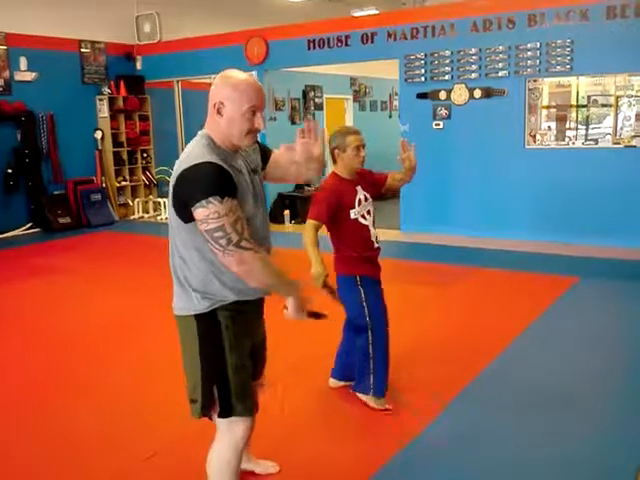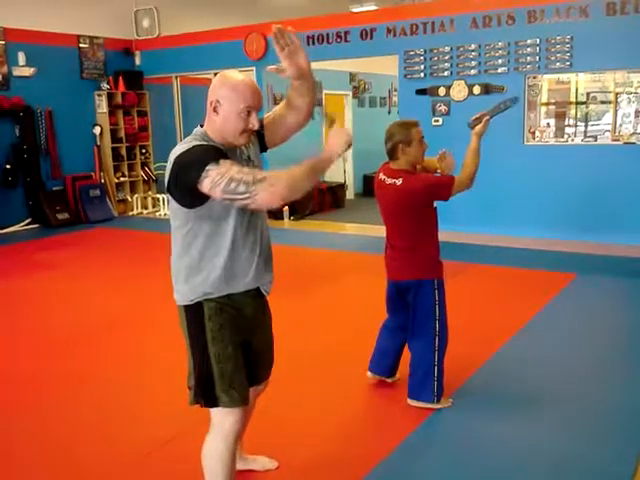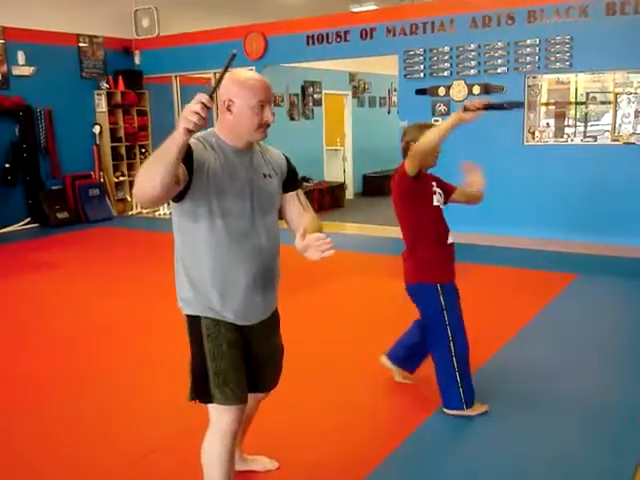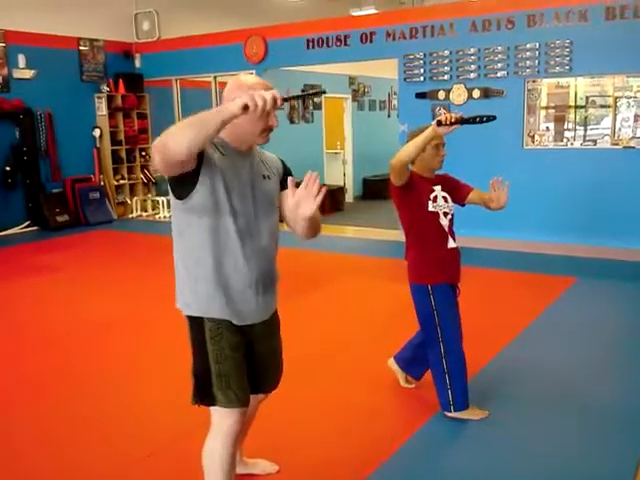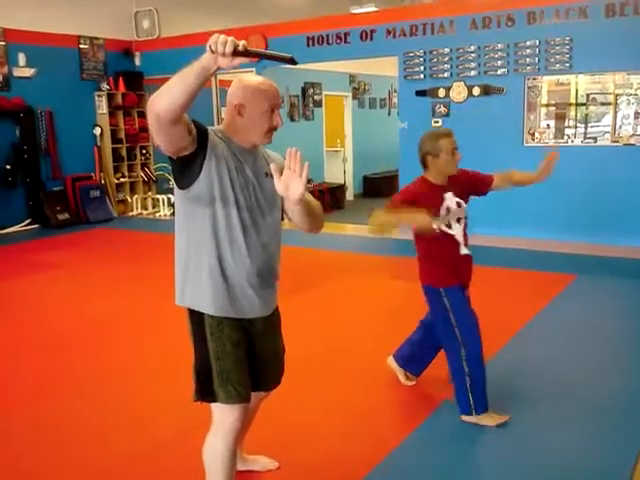
dt=1s
person 1, frame 1
left shoulder: (247, 150)
right shoulder: (203, 171)
left elbow: (299, 169)
right elbow: (241, 258)
left wrist: (311, 159)
right wrist: (291, 291)
left hip: (240, 301)
right hip: (212, 311)
left knee: (248, 387)
right knee: (235, 422)
person 1, frame 2
left shoulder: (243, 138)
right shoulder: (194, 158)
left elbow: (297, 112)
right elbow: (271, 191)
left wrist: (301, 75)
right wrist: (327, 156)
left hip: (249, 292)
right hip: (213, 301)
left knee: (252, 385)
right knee: (227, 413)
person 1, frame 3
left shoulder: (276, 161)
right shoulder: (193, 154)
left elbow: (301, 216)
right elbow: (145, 194)
left wrist: (311, 239)
right wrist: (181, 136)
left hip: (262, 304)
right hip: (212, 308)
left knee: (256, 391)
right knee: (226, 413)
person 1, frame 4
left shoulder: (272, 166)
right shoulder: (197, 155)
left elbow: (305, 229)
right elbow: (163, 153)
left wrist: (305, 214)
right wrist: (232, 109)
left hip: (261, 306)
right hip: (215, 310)
left knee: (256, 393)
right knee: (227, 415)
person 1, frame 5
left shoulder: (274, 162)
right shoulder: (199, 148)
left elbow: (312, 224)
right elbow: (160, 111)
left wrist: (297, 199)
right wrist: (211, 62)
left hip: (261, 302)
right hip: (216, 306)
left knee: (258, 389)
right knee: (229, 411)
person 2, frame 1
left shoulder: (364, 177)
right shoulder: (330, 190)
left elbow: (398, 181)
right elbow: (310, 229)
left wrist: (409, 168)
right wrist: (316, 263)
left hip: (367, 267)
right hip: (353, 272)
left knee: (359, 324)
right knee: (374, 327)
left ankle: (342, 375)
right ankle: (370, 389)
person 2, frame 2
left shoulder: (383, 174)
right shoulder: (418, 186)
left elbow: (418, 165)
right elbow: (465, 181)
left wrist: (438, 166)
right wrist: (476, 137)
left hip: (395, 268)
right hip: (422, 272)
left knee: (397, 320)
right knee: (429, 332)
left ankle: (381, 368)
right ankle: (424, 394)
person 2, frame 3
left shoulder: (430, 181)
right shoulder: (406, 178)
left elbow: (467, 199)
right elbow: (423, 148)
left wrist: (475, 189)
right wrist: (458, 118)
left hip: (428, 270)
right hip: (430, 274)
left knee: (432, 324)
right knee: (450, 337)
left ankle: (398, 359)
right ankle: (459, 401)
person 2, frame 4
left shoulder: (445, 182)
right shoulder: (405, 183)
left elbow: (477, 196)
right elbow: (397, 163)
left wrist: (494, 201)
right wrist: (434, 130)
left hip: (445, 273)
right hip: (427, 276)
left knee: (437, 330)
right knee: (446, 339)
left ankle: (403, 362)
right ankle: (456, 405)
person 2, frame 5
left shoulder: (461, 180)
right shoulder: (414, 193)
left elbow: (502, 179)
right elbow: (377, 223)
left wrist: (537, 175)
right wrist: (408, 218)
left hip: (458, 275)
right hip: (440, 280)
left knee: (437, 325)
right knee: (465, 340)
left ankle: (403, 360)
right ankle: (474, 409)
